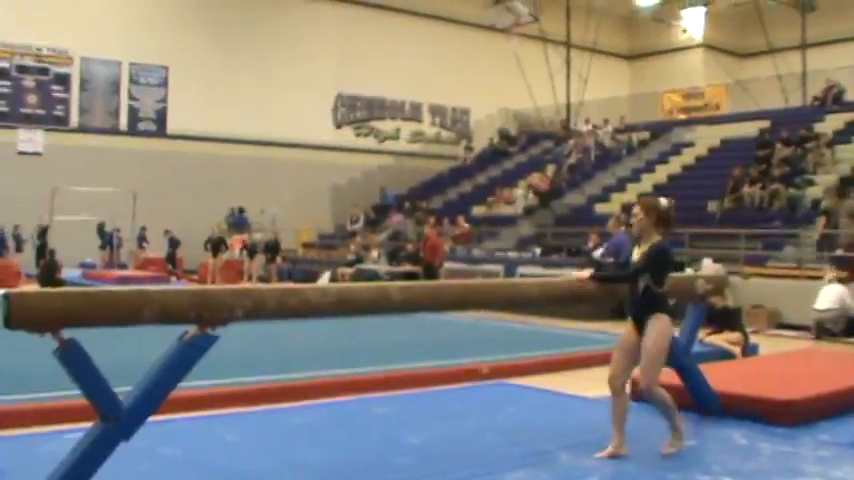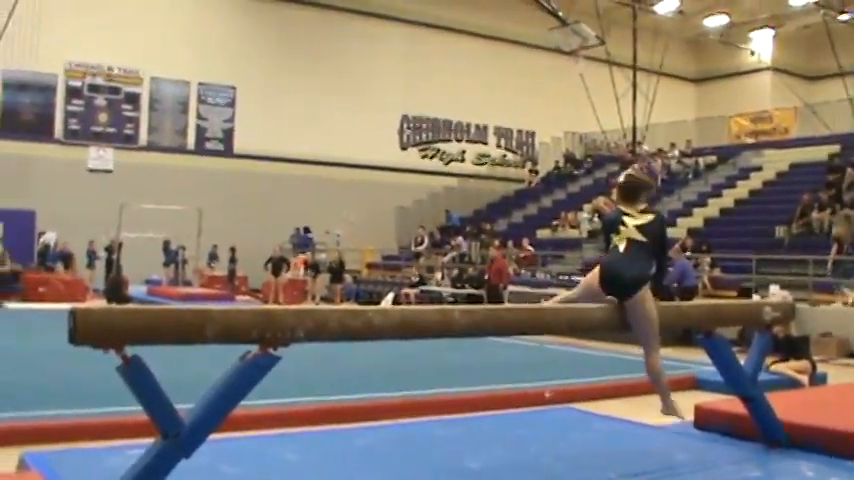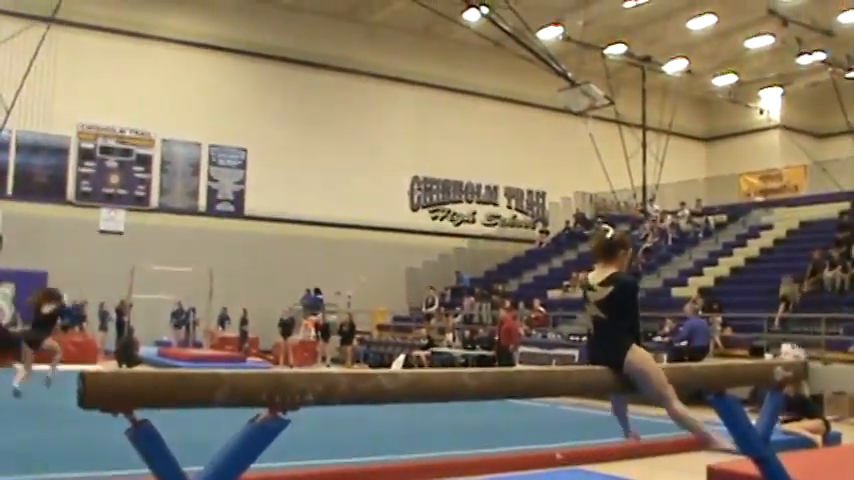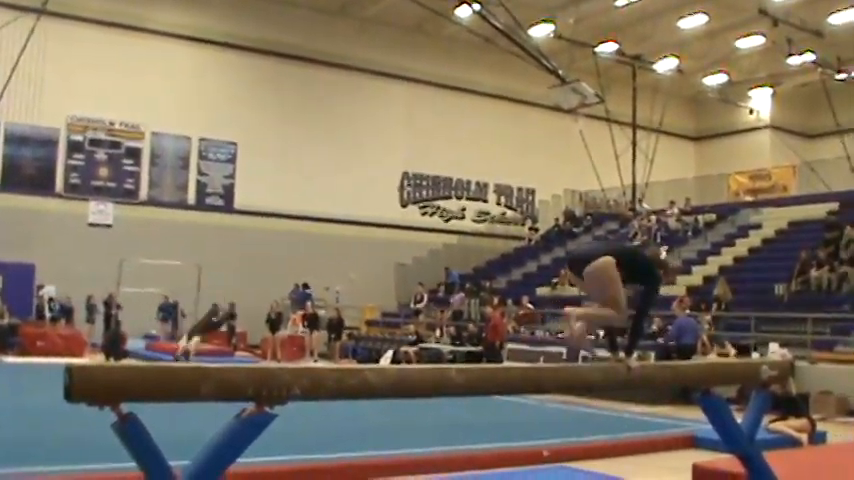
dt=1s
person 1, frame 1
left shoulder: (660, 249)
right shoulder: (638, 245)
left elbow: (629, 277)
right elbow: (628, 275)
left wrist: (592, 275)
right wrist: (592, 273)
left hip: (656, 318)
right hip: (636, 318)
left knee: (648, 385)
right knee: (615, 380)
left ankle: (677, 431)
right ankle: (618, 443)
person 1, frame 2
left shoulder: (610, 218)
right shoulder: (659, 220)
right elbow: (662, 261)
right wrist: (655, 292)
left hip: (608, 272)
right hip: (636, 283)
left knee: (572, 297)
right knee: (651, 348)
right ankle: (667, 402)
person 1, frame 3
left shoulder: (588, 281)
right shoulder: (626, 283)
right elbow: (632, 322)
right wrist: (639, 350)
left hip: (596, 352)
right hip: (620, 350)
left knee: (618, 394)
right knee: (669, 398)
left ankle: (628, 432)
right ankle: (711, 439)
person 1, frame 4
right shoulder: (653, 274)
right elbow: (640, 315)
left wrist: (614, 351)
right wrist: (629, 354)
left hip: (577, 258)
right hip: (597, 261)
right knee: (620, 316)
right ankle: (575, 313)
